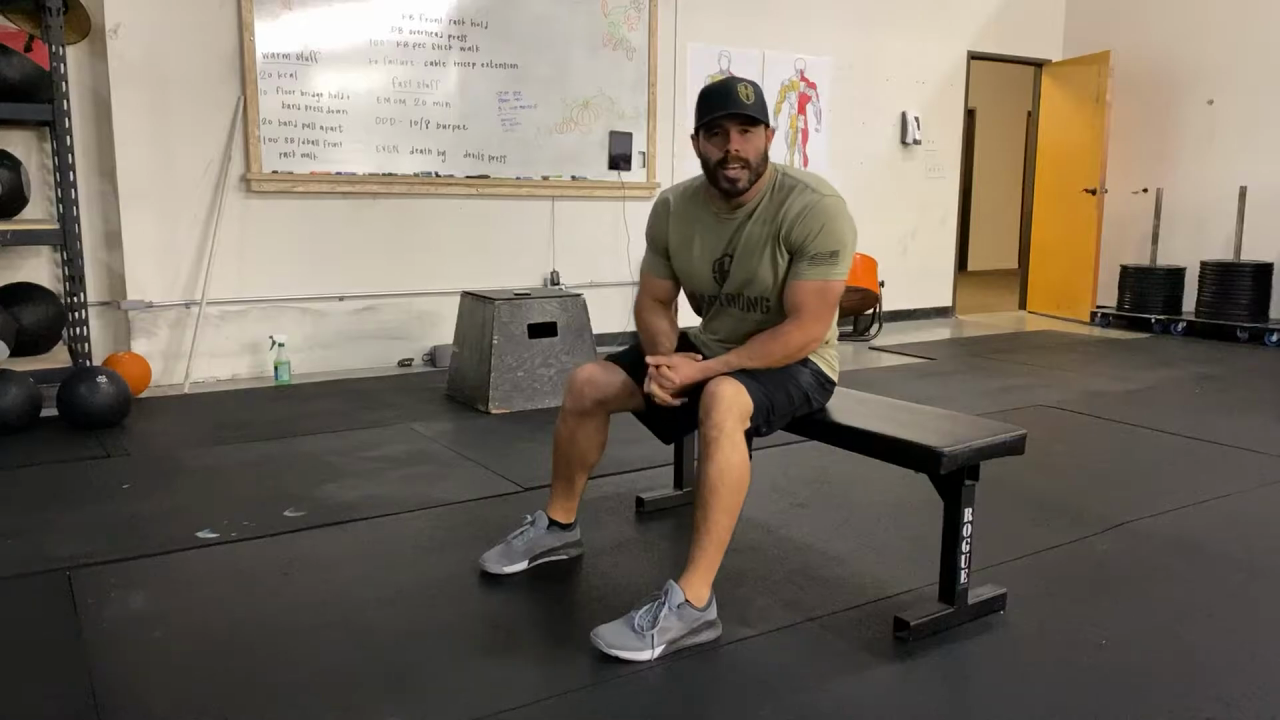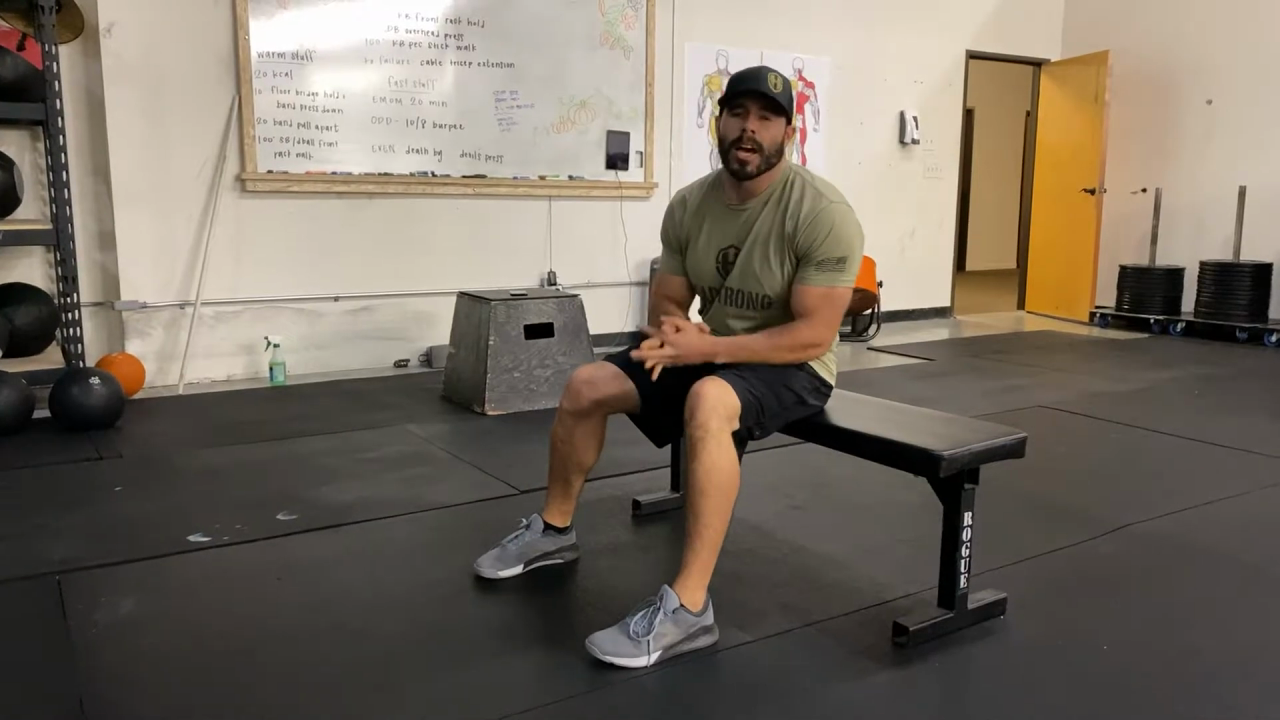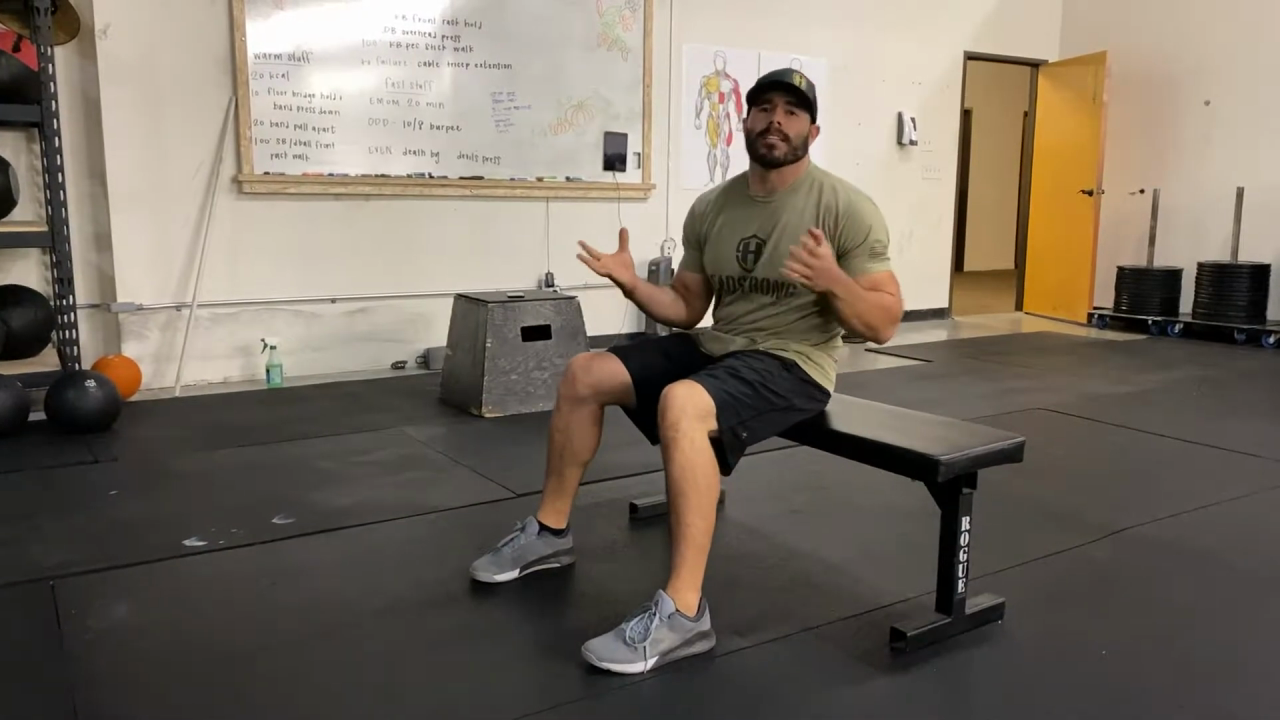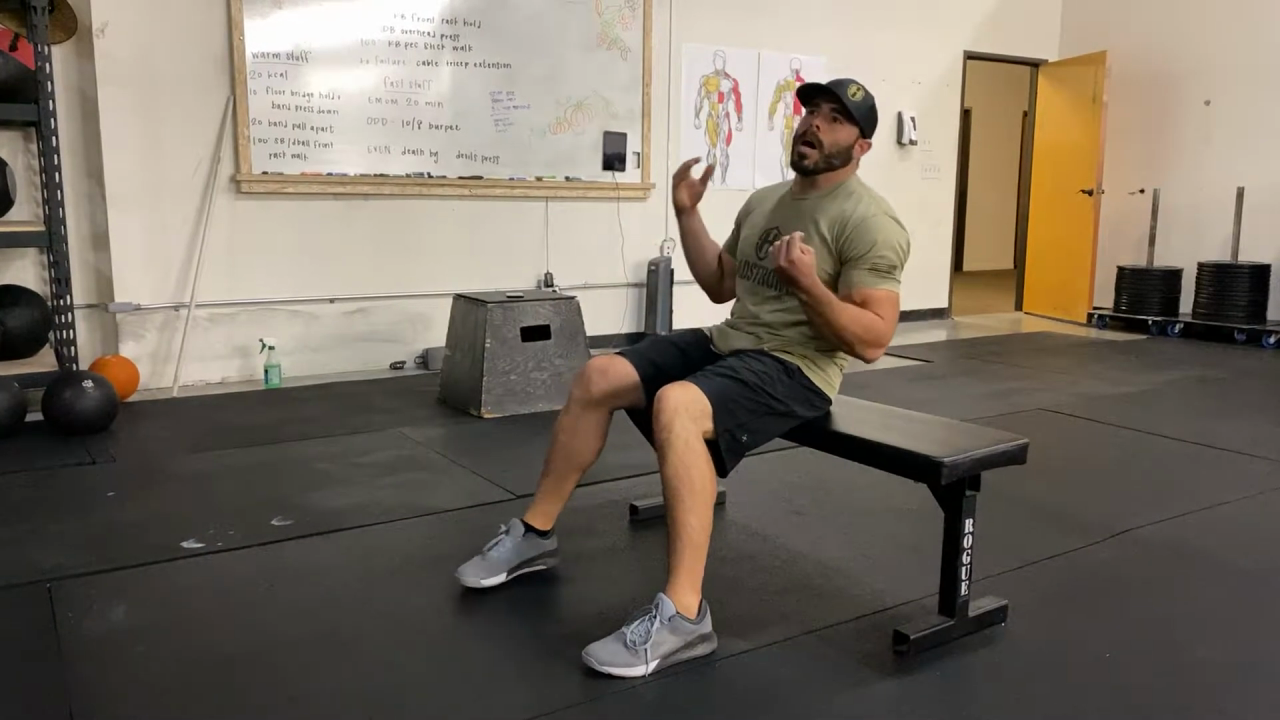
dt=0.7s
person 1, frame 1
left shoulder: (815, 209)
right shoulder: (673, 207)
left elbow: (805, 331)
right elbow: (653, 300)
left wrist: (701, 370)
right wrist: (667, 356)
left hip: (793, 361)
right hip: (711, 348)
left knee: (721, 401)
right knee: (587, 384)
left ankle: (691, 602)
right ankle: (558, 525)
person 1, frame 2
left shoulder: (821, 212)
right shoulder: (689, 205)
left elbow: (814, 336)
right elbow: (668, 302)
left wrist: (708, 347)
right wrist: (670, 337)
left hip: (790, 365)
right hip: (710, 349)
left knee: (706, 402)
right knee: (586, 386)
left ankle: (687, 608)
right ankle: (554, 530)
person 1, frame 3
left shoulder: (844, 208)
right shoulder: (710, 207)
left elbow: (884, 323)
right elbow: (686, 308)
left wrist: (834, 283)
right wrist: (630, 283)
left hip: (790, 366)
right hip: (716, 347)
left knee: (680, 405)
right knee: (583, 374)
left ankle: (682, 612)
right ankle: (550, 532)
person 1, frame 4
left shoulder: (867, 221)
right shoulder: (764, 201)
left elbow: (871, 342)
right elbow: (720, 286)
left wrist: (807, 282)
right wrist: (686, 216)
left hip: (795, 368)
right hip: (728, 341)
left knee: (676, 405)
right knee: (598, 376)
left ankle: (684, 614)
right ankle: (533, 534)
